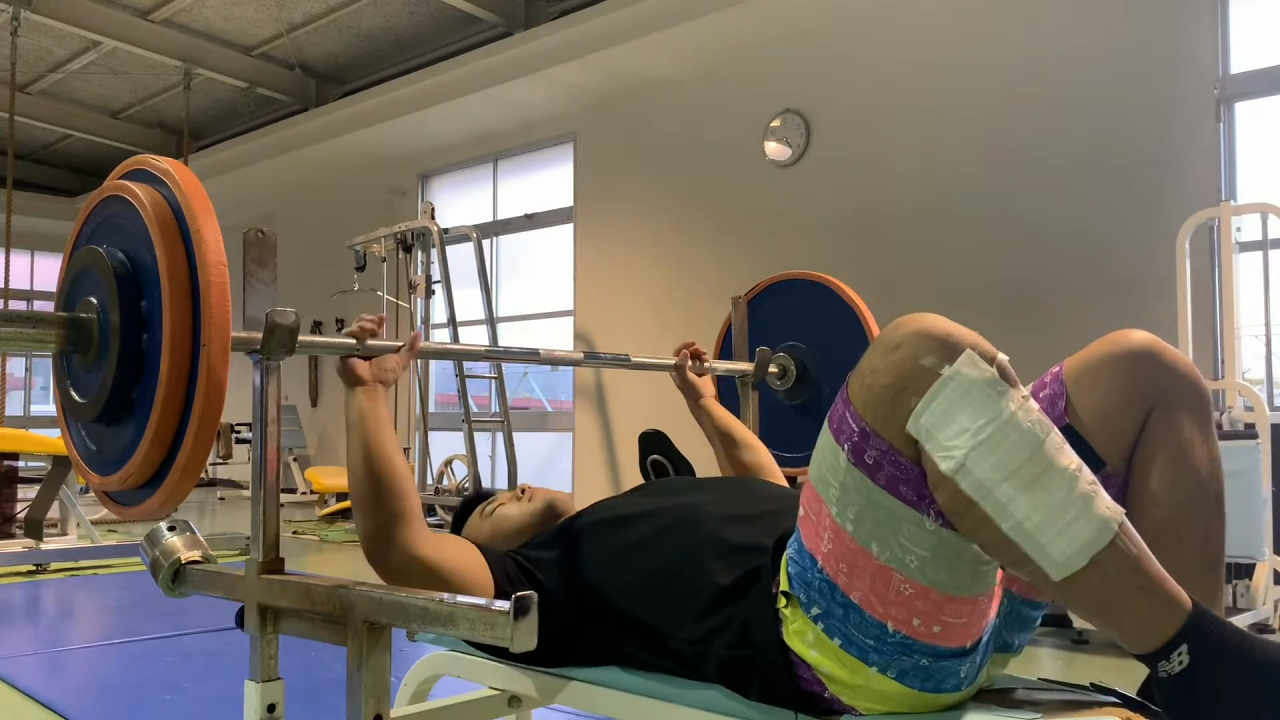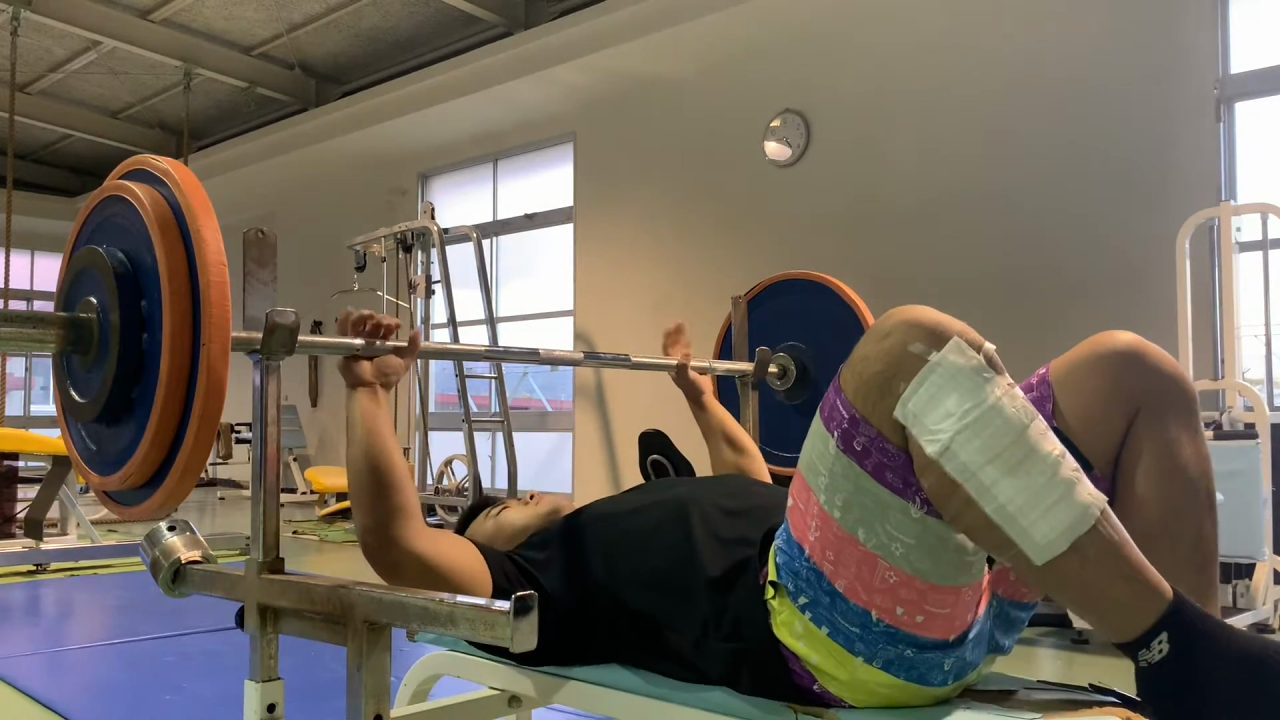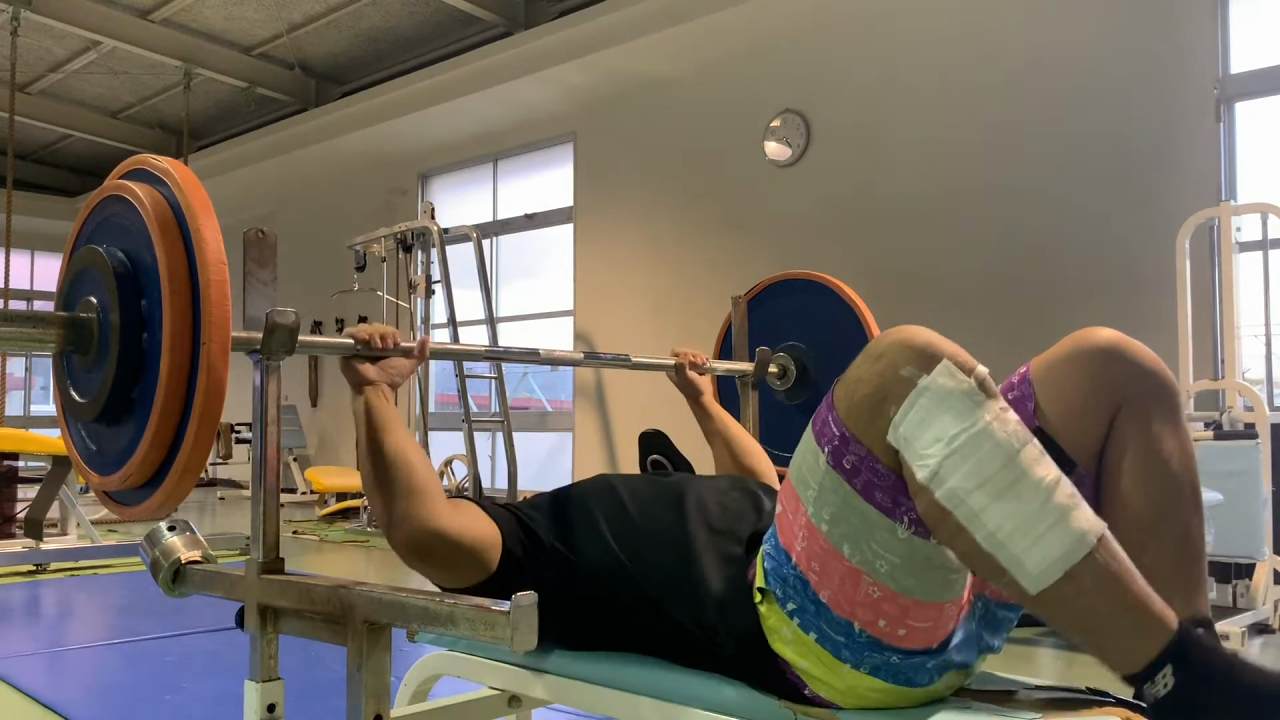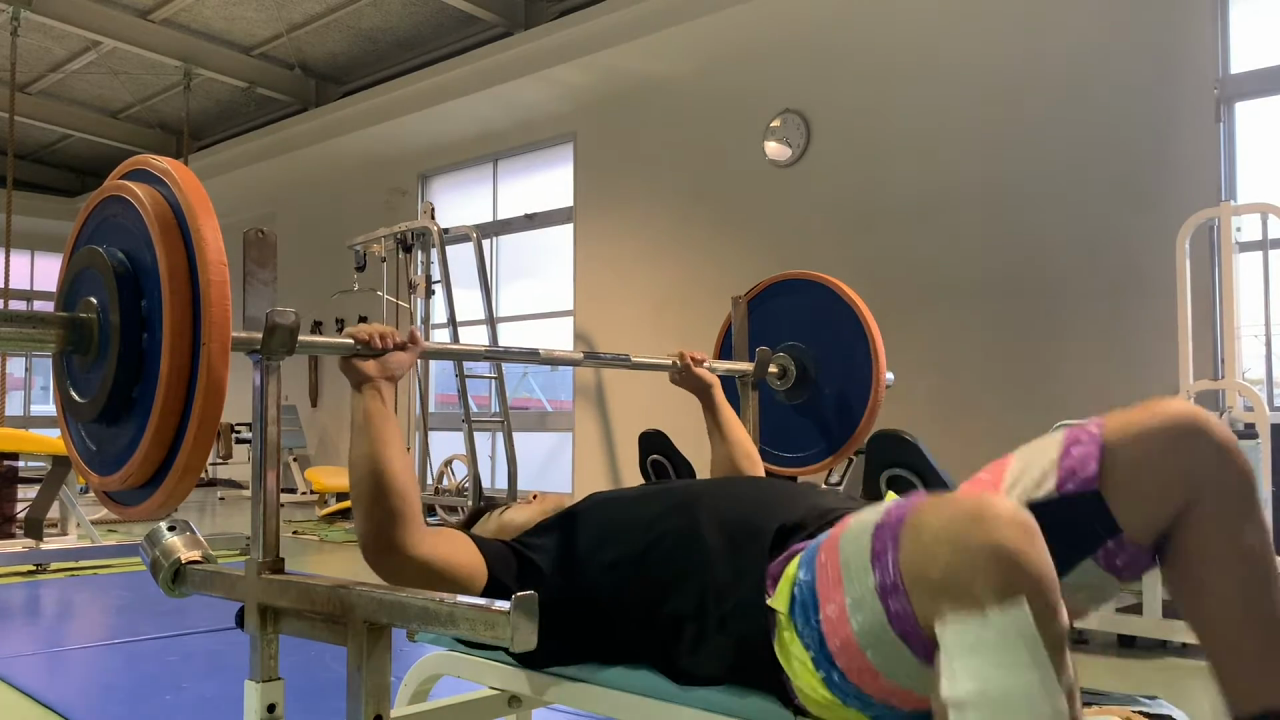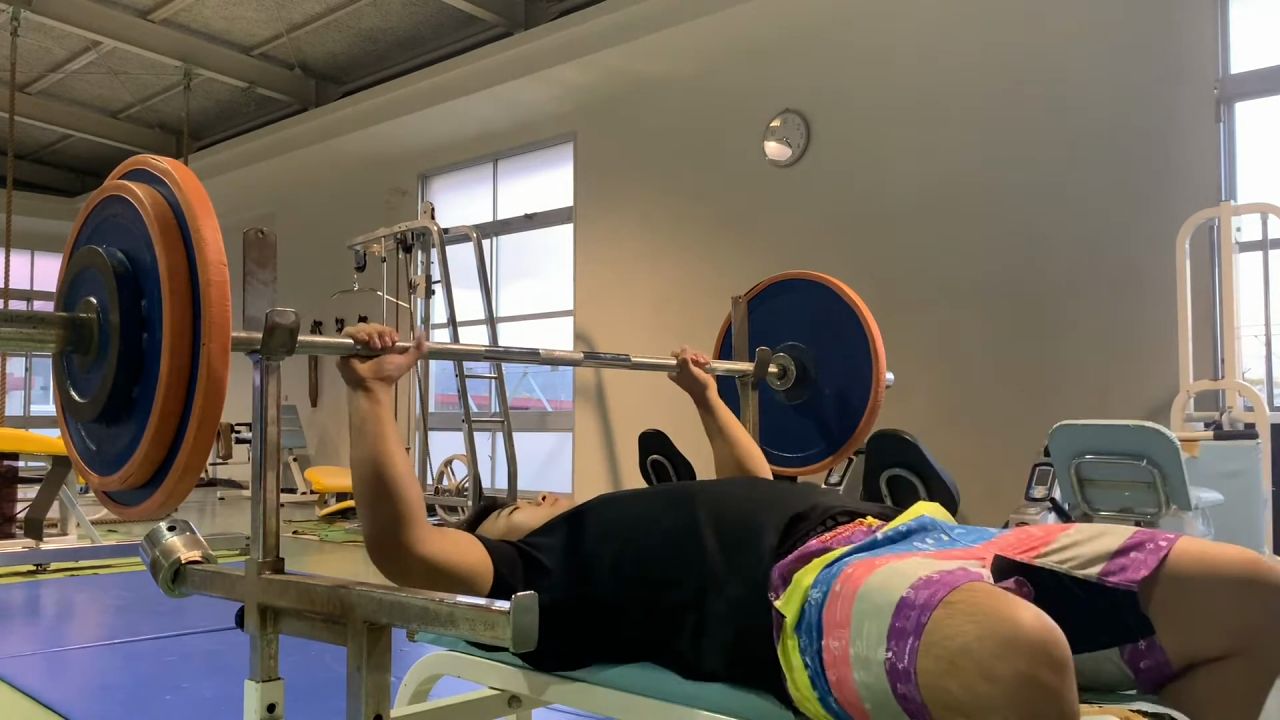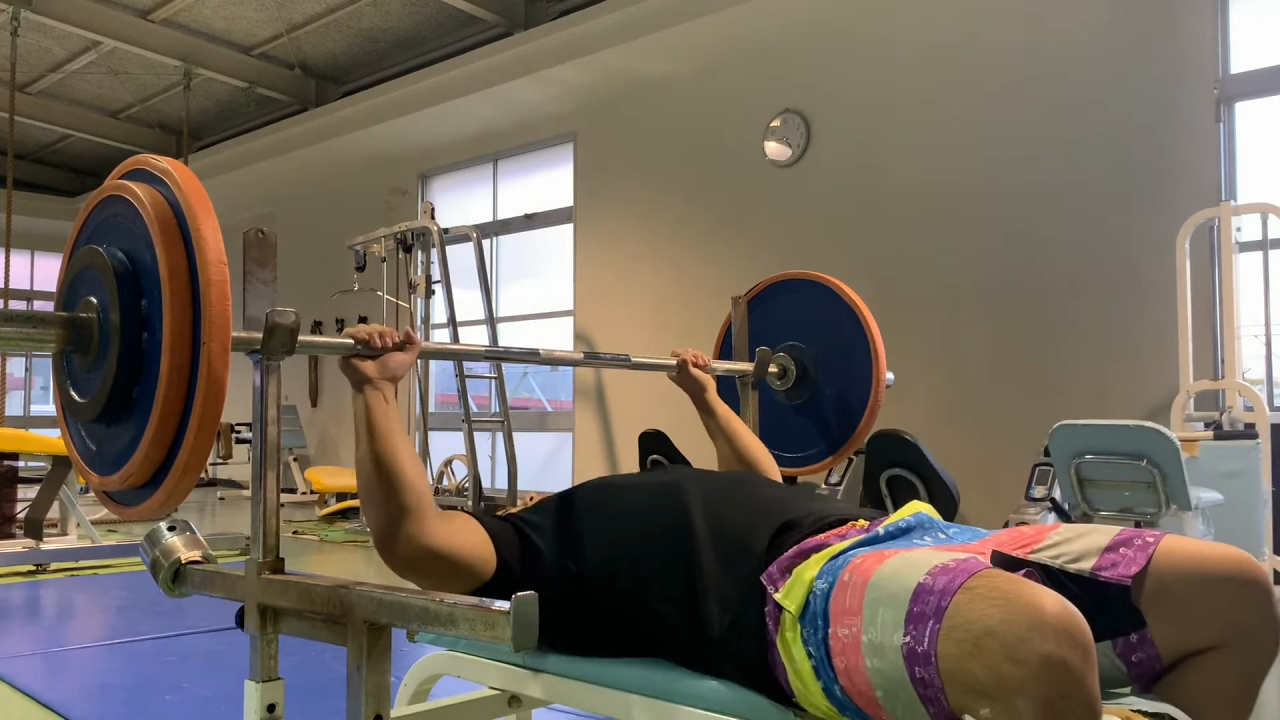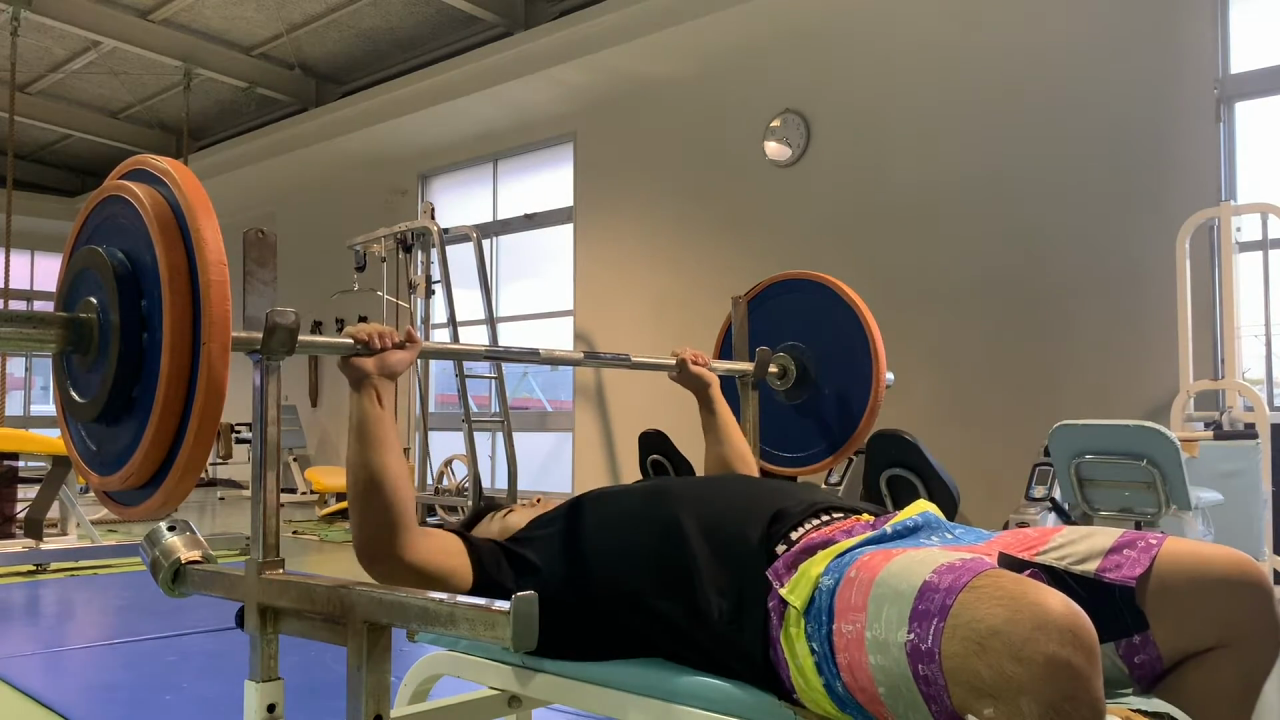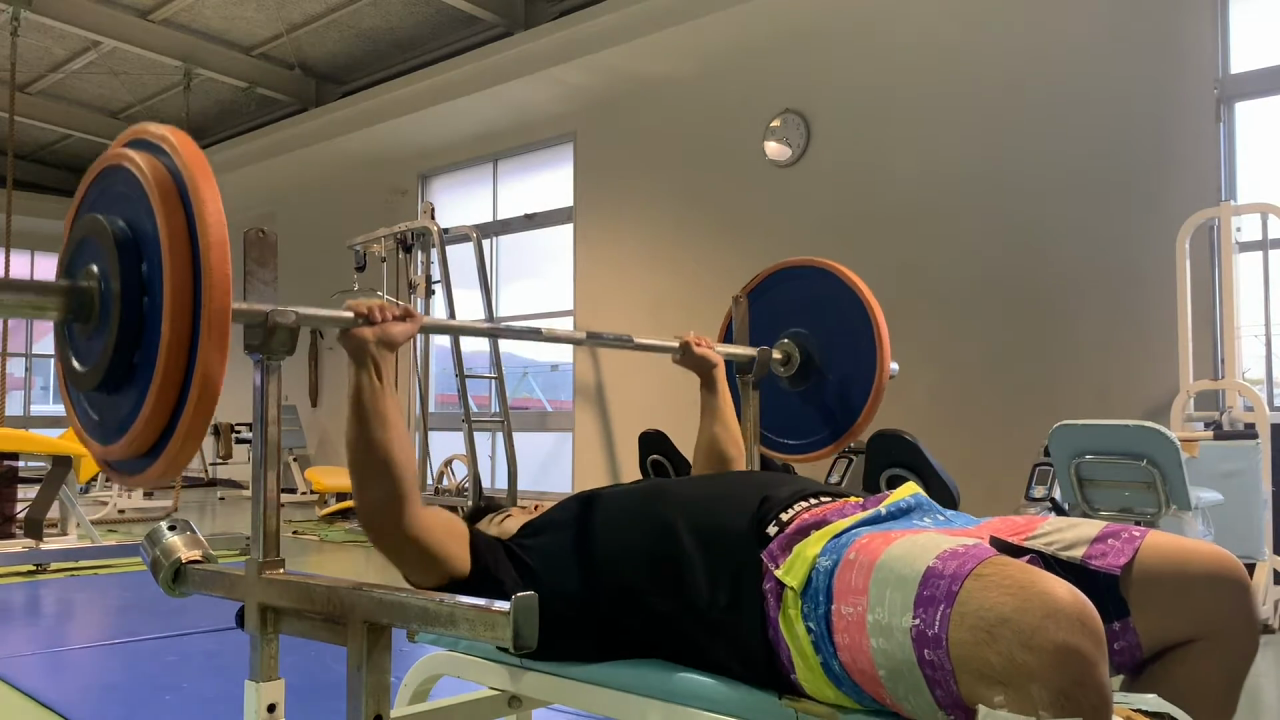
dt=0.4s
person 1, frame 1
left shoulder: (640, 528)
right shoulder: (536, 583)
left elbow: (766, 488)
right elbow: (398, 547)
left wrist: (704, 406)
right wrist: (368, 394)
left hip: (963, 594)
right hip: (838, 625)
left knee: (1143, 371)
right knee: (926, 354)
person 1, frame 2
left shoulder: (632, 534)
right shoulder: (530, 584)
left elbow: (749, 488)
right elbow: (397, 545)
left wrist: (701, 398)
right wrist: (369, 392)
left hip: (952, 590)
right hip: (836, 618)
left knee: (1132, 371)
right knee: (916, 344)
person 1, frame 3
left shoulder: (636, 525)
right shoulder: (530, 556)
left elbow: (761, 492)
right elbow: (420, 525)
left wrist: (704, 402)
right wrist: (375, 392)
left hip: (938, 593)
right hip: (823, 615)
left knee: (1112, 369)
right knee: (909, 364)
person 1, frame 4
left shoulder: (629, 535)
right shoulder: (529, 574)
right elbow: (397, 544)
left wrist: (713, 398)
right wrist: (373, 390)
left hip: (926, 572)
right hip: (811, 612)
left knee: (1186, 444)
right knee: (986, 546)
person 1, frame 5
left shoulder: (633, 535)
right shoulder: (534, 576)
left elbow: (752, 502)
right elbow: (403, 546)
left wrist: (708, 398)
right wrist: (371, 391)
right hip: (812, 592)
person 1, frame 6
left shoulder: (620, 525)
right shoulder: (527, 557)
right elbow: (411, 539)
left wrist: (709, 398)
right wrist: (376, 389)
left hip: (889, 540)
right hip: (805, 593)
right knee: (1041, 641)
person 1, frame 7
left shoulder: (601, 528)
right shoulder: (518, 570)
right elbow: (390, 546)
left wrist: (710, 394)
right wrist: (372, 390)
right hip: (806, 591)
right knee: (1050, 645)
person 1, frame 8
left shoulder: (620, 538)
right shoulder: (516, 578)
left elbow: (722, 488)
right elbow: (394, 517)
left wrist: (714, 379)
right wrist: (371, 361)
left knee: (1214, 593)
right knee: (1059, 635)
